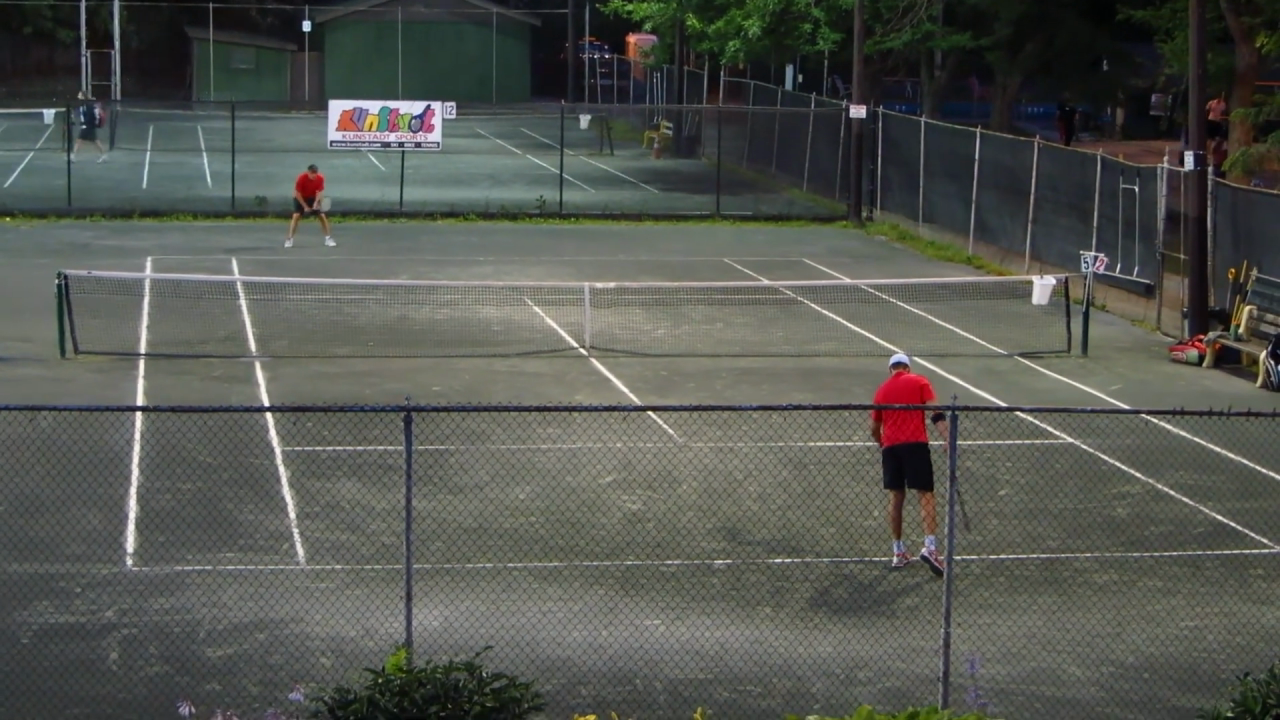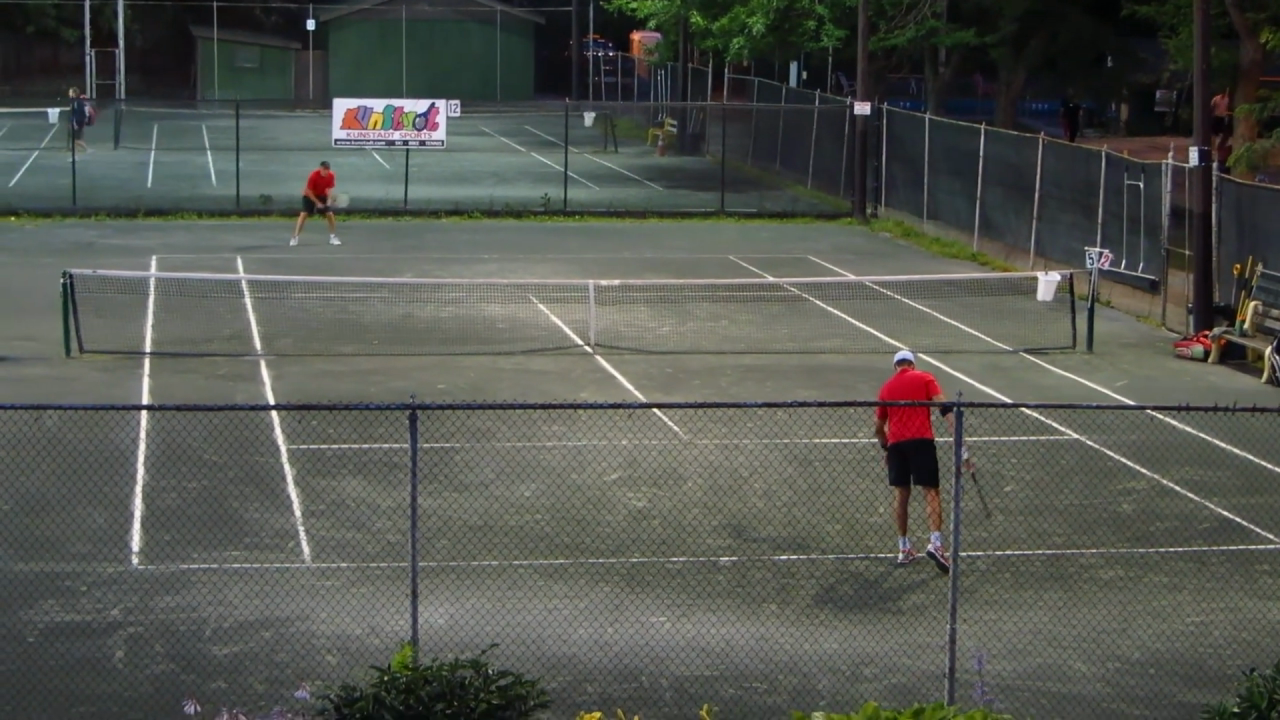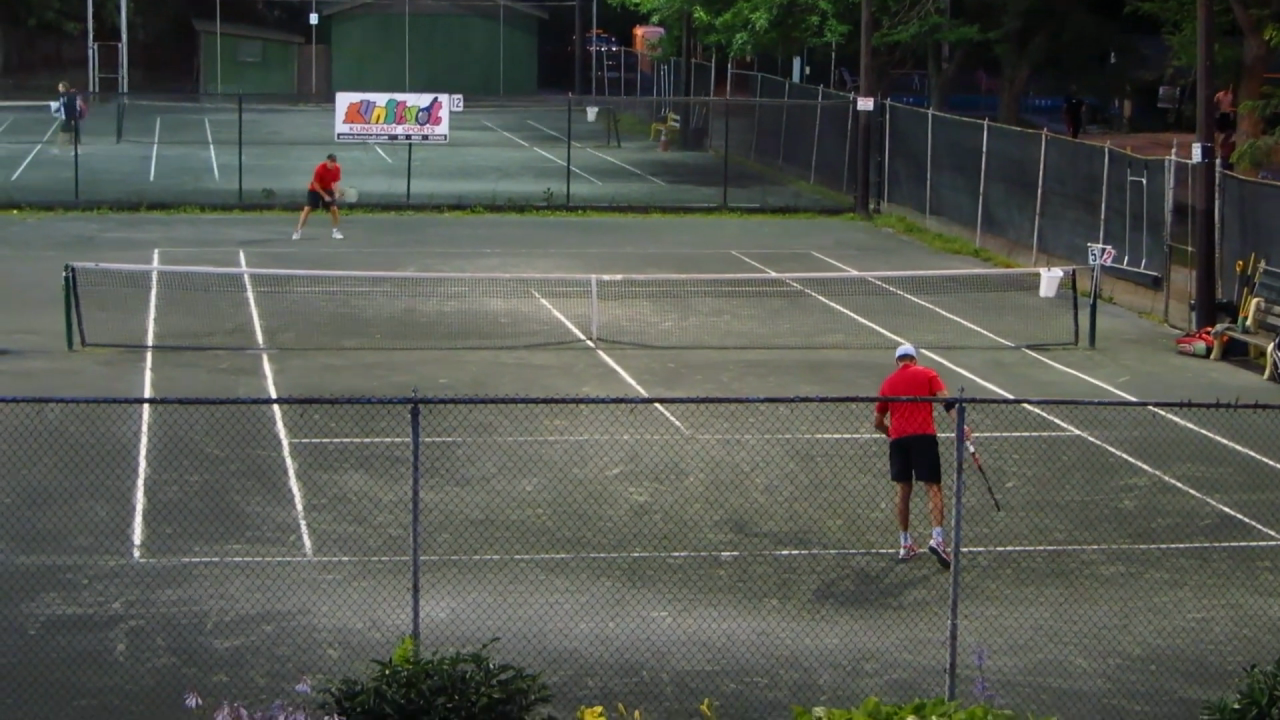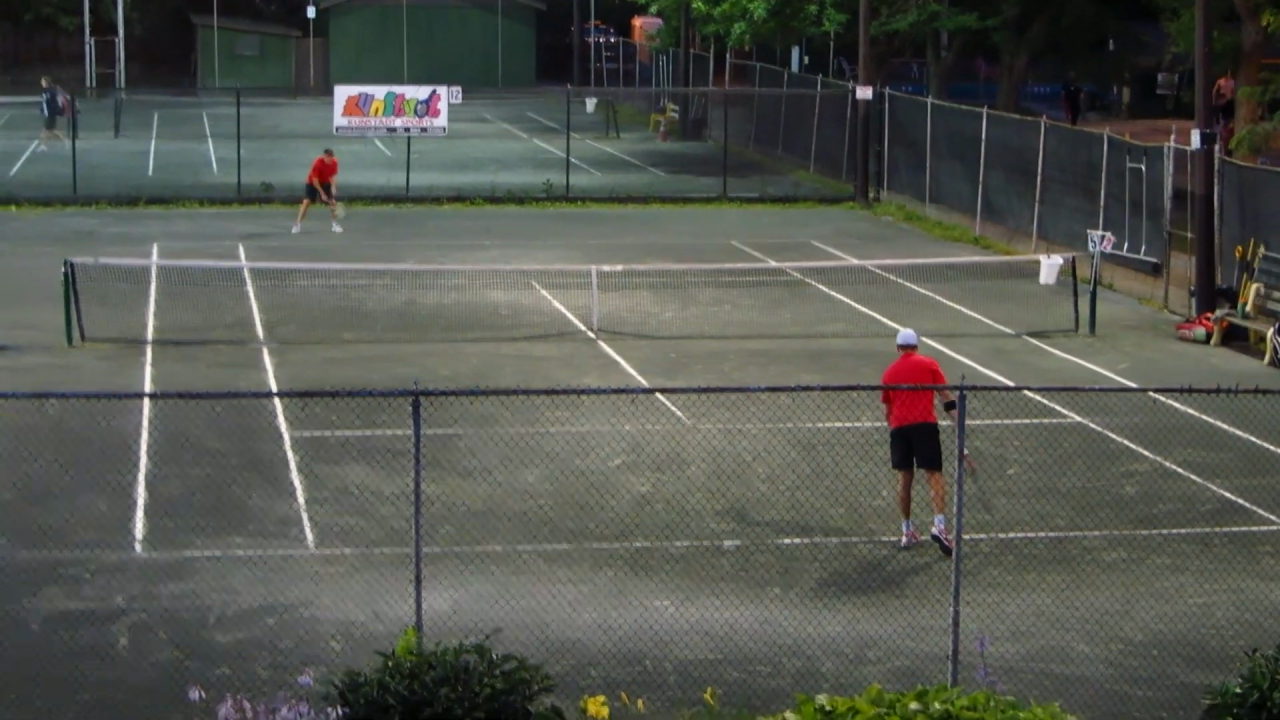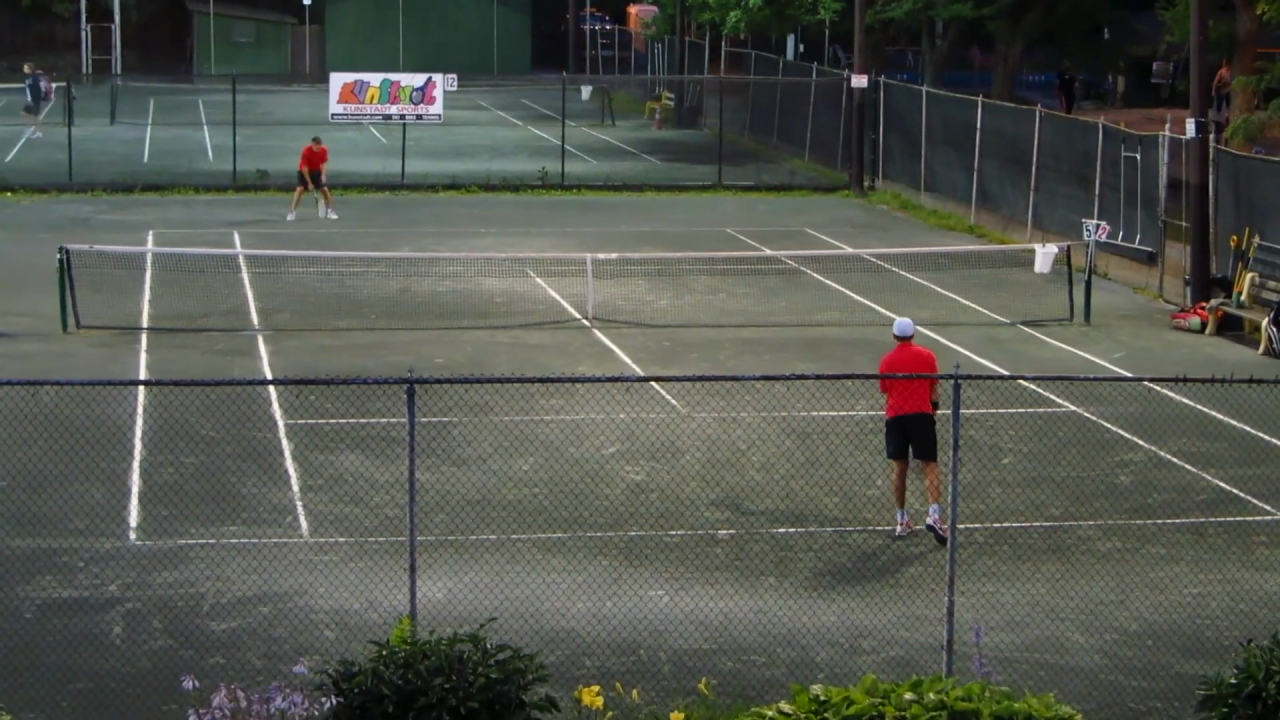
dt=0.2s
person 1, frame 1
left shoulder: (882, 390)
right shoulder: (919, 381)
left elbow: (875, 430)
right elbow: (936, 412)
right wrist: (947, 438)
left hip: (890, 447)
right hip: (915, 444)
left knee: (896, 499)
right knee: (926, 495)
left ankle: (899, 552)
right ankle: (930, 546)
person 1, frame 2
left shoulder: (886, 387)
right shoulder: (924, 378)
left elbow: (879, 428)
right elbow: (942, 404)
left wrist: (887, 448)
right wrist: (955, 429)
left hip: (896, 444)
right hip: (921, 440)
left knee: (901, 495)
right knee: (931, 492)
left ankle: (904, 548)
right ankle: (936, 542)
person 1, frame 3
left shoulder: (888, 383)
right shoulder: (927, 374)
left elbow: (877, 422)
right elbow: (945, 400)
left hip: (898, 439)
right hip: (923, 436)
left knee: (903, 491)
right knee: (933, 488)
left ankle: (905, 544)
right ankle: (937, 538)
person 1, frame 4
left shoulder: (889, 372)
right shoulder: (929, 364)
left elbow: (887, 411)
right elbow: (946, 396)
left hip: (899, 428)
right hip: (924, 424)
left knee: (904, 479)
right knee: (934, 475)
left ankle: (907, 532)
right ankle: (939, 525)
person 1, frame 5
left shoulder: (886, 361)
right shoulder: (927, 356)
right elbow: (934, 393)
right wrist: (931, 414)
left hip: (895, 417)
right hip: (921, 415)
left knee: (899, 469)
right knee: (929, 466)
left ankle: (902, 521)
right ankle: (933, 515)
